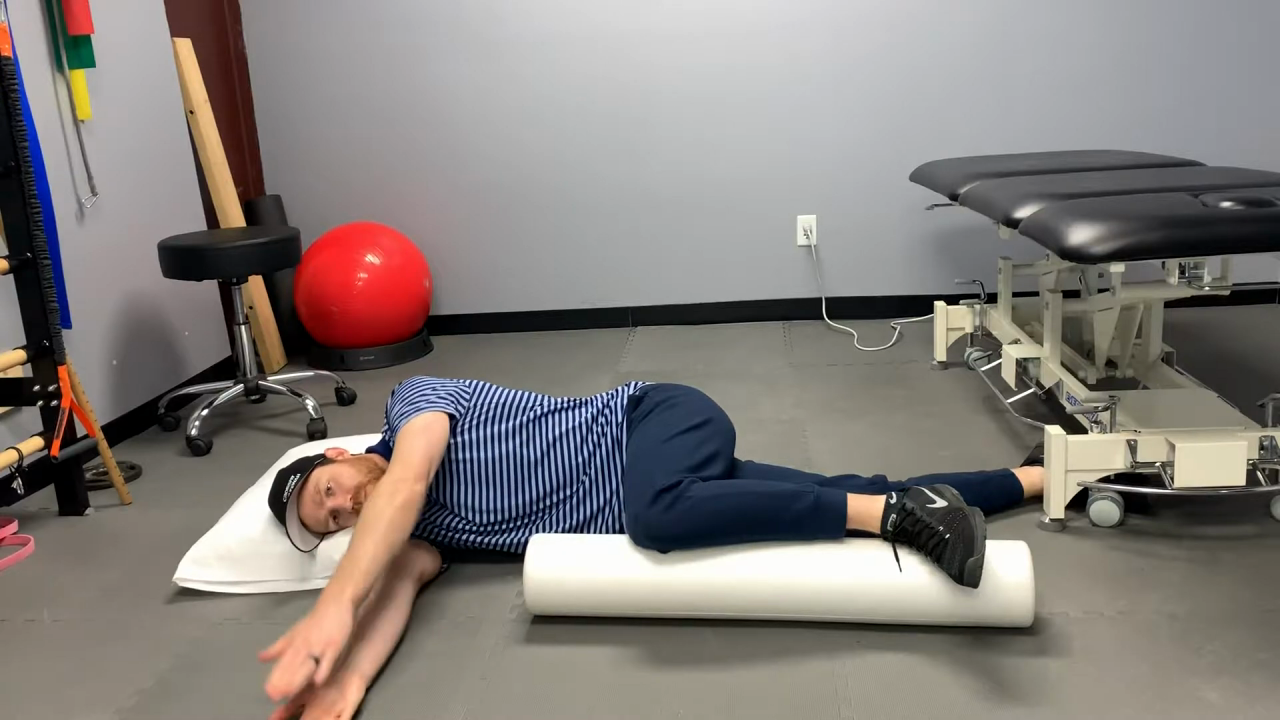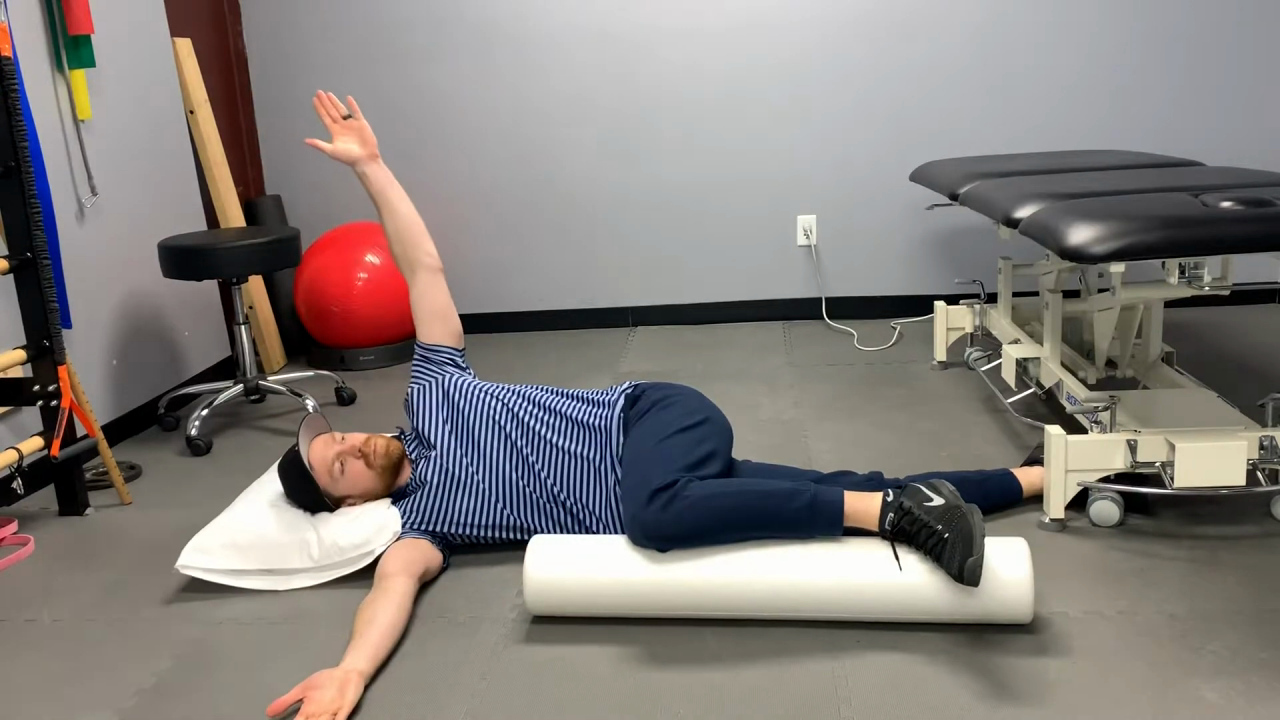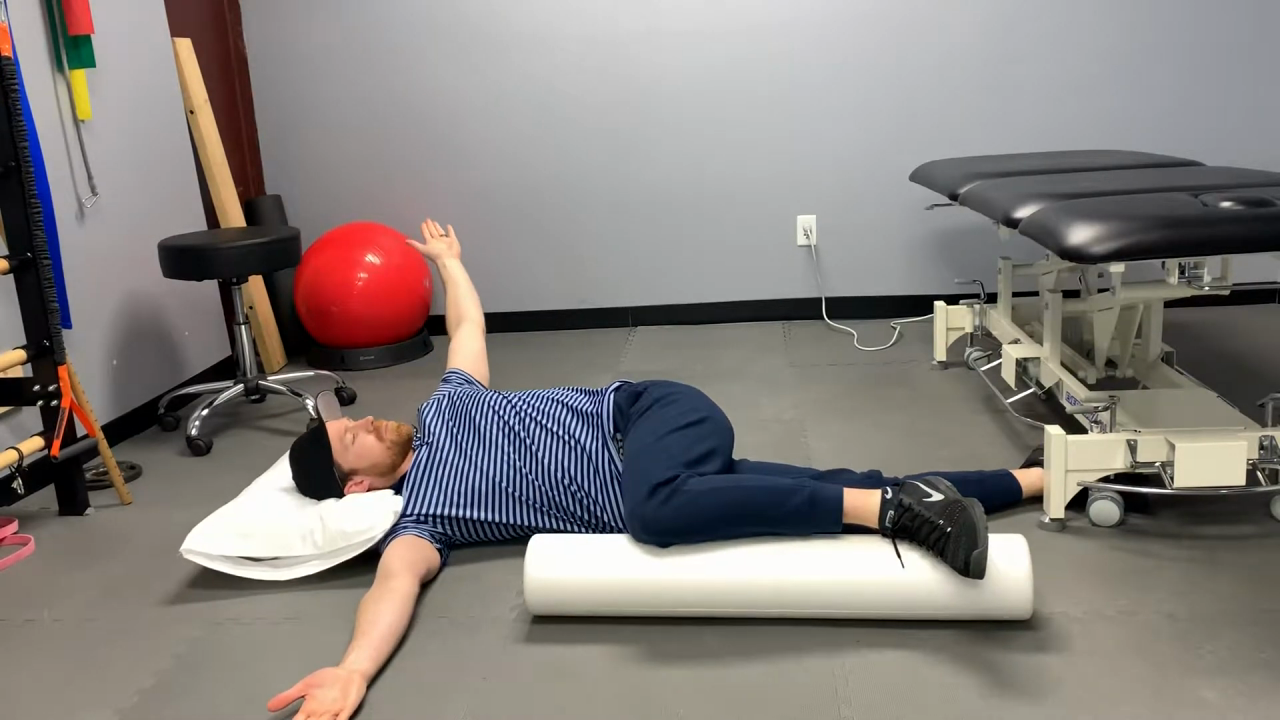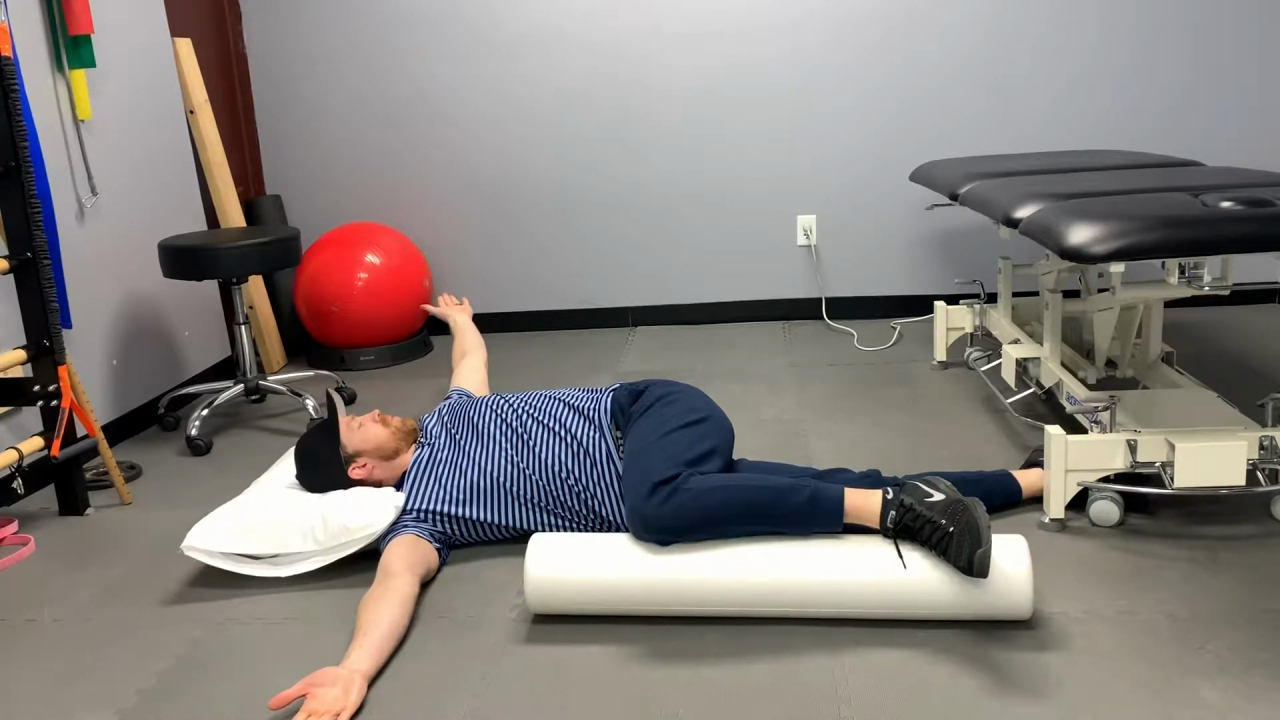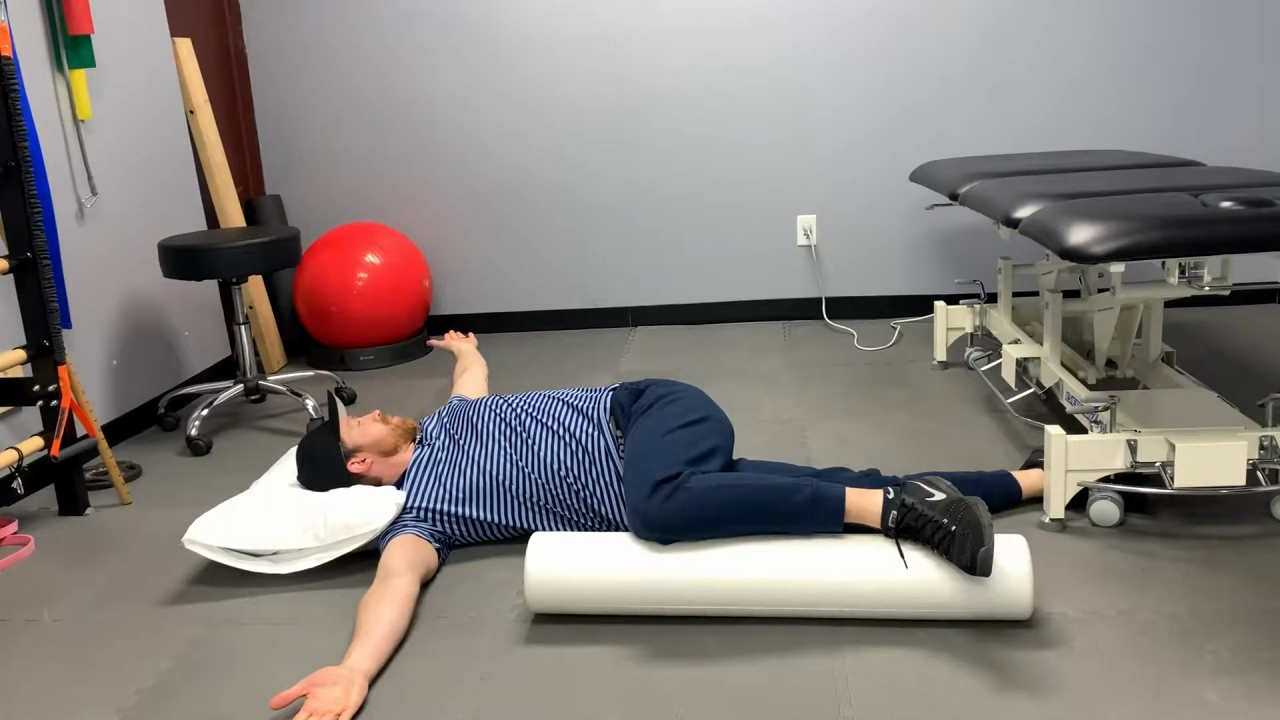
dt=1s
person 1, frame 1
left shoulder: (413, 401)
right shoulder: (426, 527)
left elbow: (404, 483)
right elbow: (399, 584)
left wrist: (331, 610)
left hip: (657, 422)
right hip: (646, 507)
left knee: (659, 513)
right knee: (851, 501)
left ankle: (898, 510)
right ankle: (1040, 476)
person 1, frame 2
left shoulder: (431, 394)
right shoulder: (420, 517)
left elbow: (423, 270)
right elbow: (395, 583)
left wrist: (369, 165)
left hip: (655, 418)
right hip: (656, 502)
left knee: (657, 512)
right knee: (844, 497)
left ankle: (899, 508)
right ankle: (1040, 478)
person 1, frame 3
left shoulder: (443, 406)
right shoulder: (418, 516)
left elbow: (468, 324)
right elbow: (396, 582)
left hip: (651, 412)
right hip: (641, 495)
left knee: (656, 504)
right knee: (836, 494)
left ankle: (894, 506)
person 1, frame 4
left shoulder: (446, 416)
right shoulder: (418, 516)
left elbow: (473, 355)
right elbow: (397, 580)
left hip: (651, 411)
right hip: (644, 495)
left knee: (657, 504)
right knee: (774, 499)
left ankle: (894, 507)
person 1, frame 5
left shoulder: (444, 418)
right shoulder: (416, 517)
right elbow: (397, 581)
left hip: (655, 410)
right hip: (639, 495)
left knee: (659, 503)
left ankle: (896, 506)
right ankle: (1036, 480)
